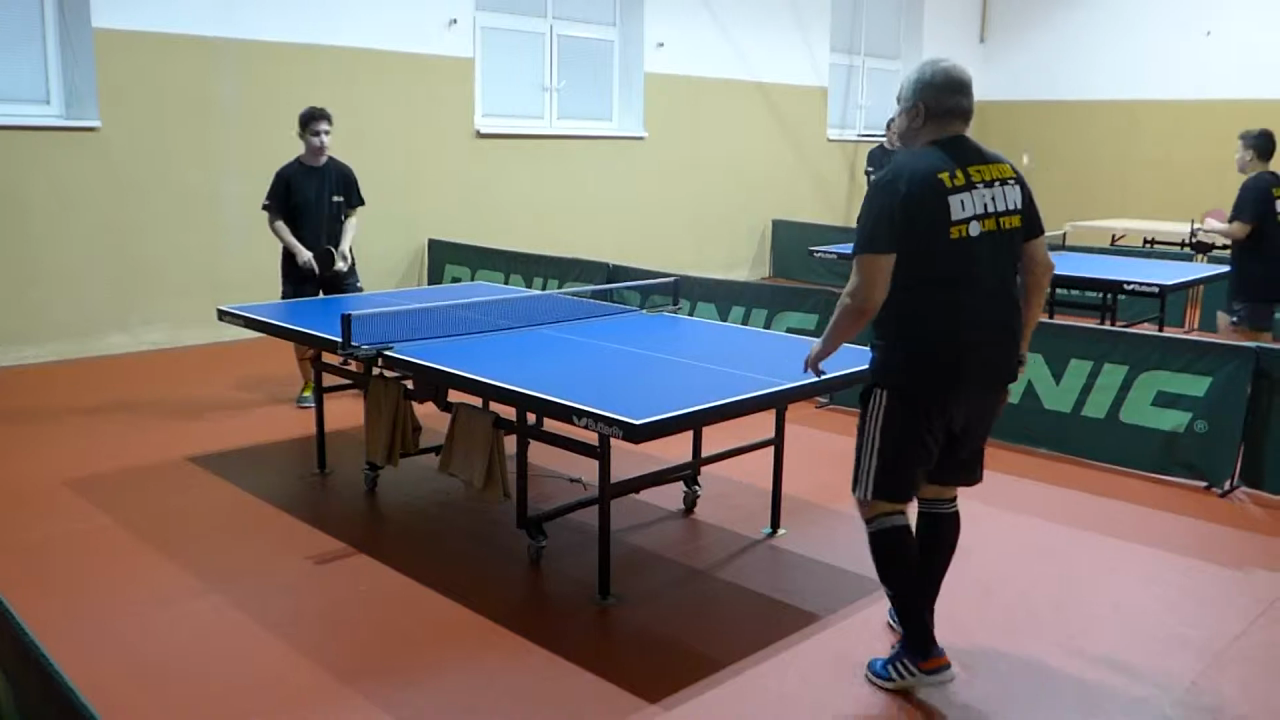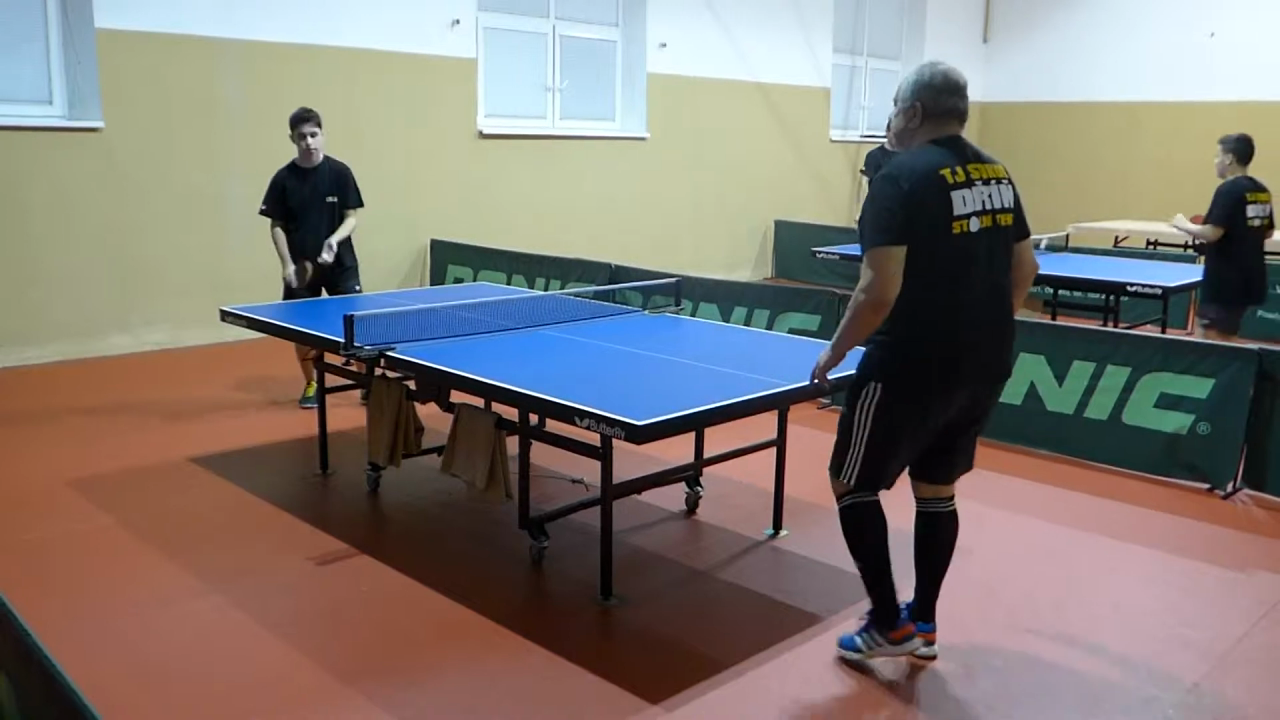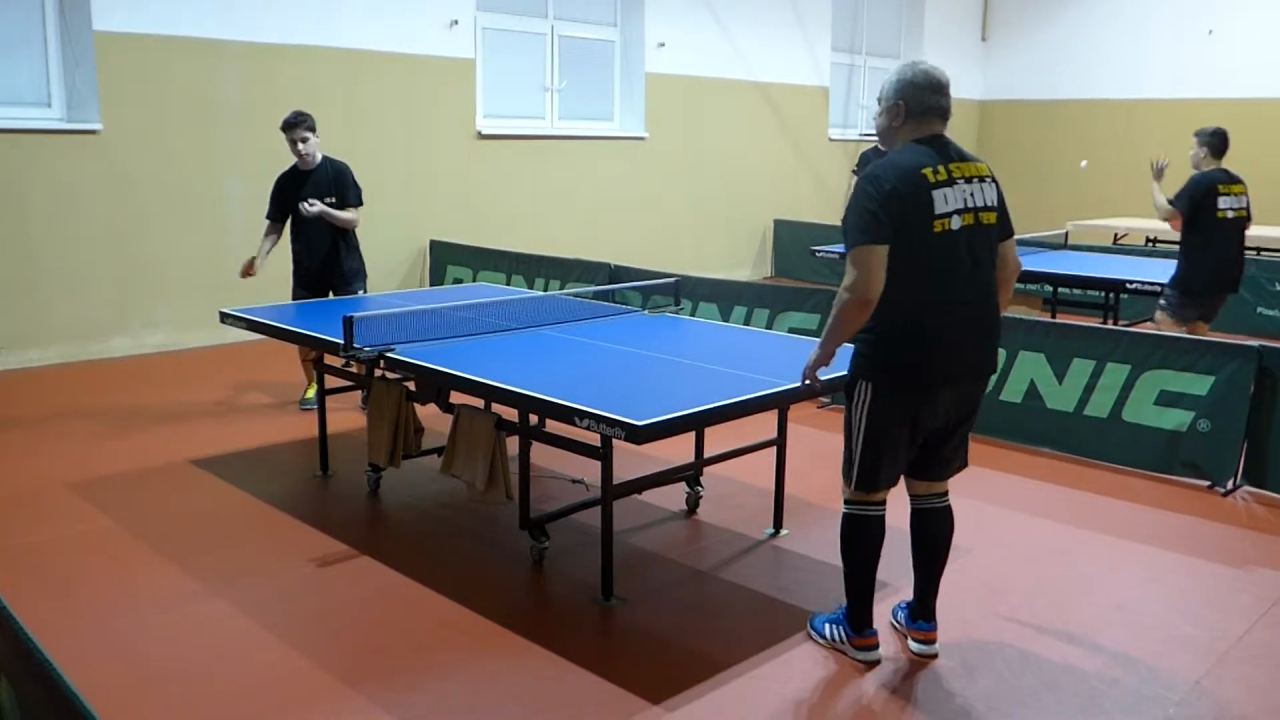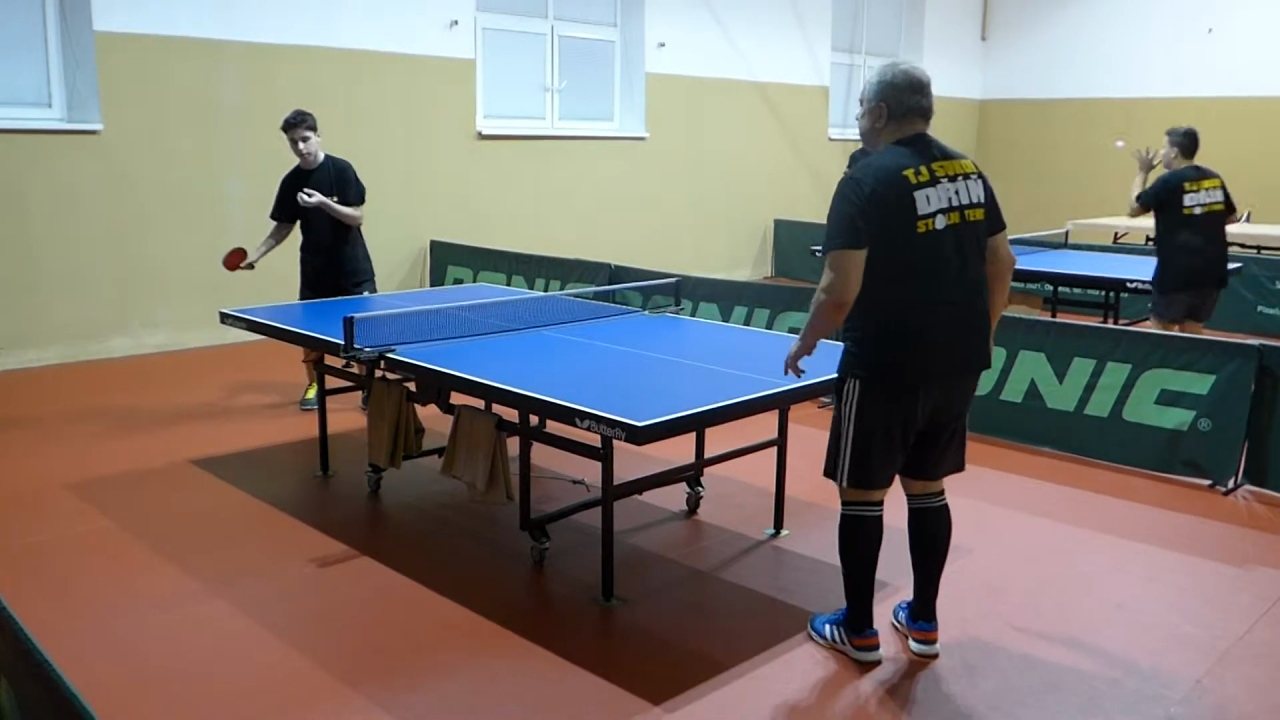
dt=0.2s
person 1, frame 1
left shoulder: (900, 180)
right shoulder: (1007, 175)
left elbow: (865, 295)
right elbow: (1039, 269)
left wrist: (824, 347)
right wrist: (1015, 344)
left hip: (915, 375)
right hip: (986, 371)
left knee: (882, 505)
right knee: (940, 494)
left ankle: (921, 652)
right ankle: (915, 611)
person 1, frame 2
left shoulder: (901, 177)
right shoulder: (997, 175)
left elbow: (878, 291)
right elbow: (1023, 270)
left wrist: (834, 351)
left hip: (908, 369)
right hip: (981, 368)
left knee: (853, 485)
right knee: (936, 491)
left ankle: (888, 622)
right ankle: (922, 620)
person 1, frame 3
left shoulder: (885, 178)
right shoulder: (982, 175)
left elbow: (863, 289)
right elbow: (1007, 269)
left wrist: (823, 350)
left hip: (896, 368)
right hip: (967, 367)
left knee: (863, 495)
right knee: (931, 488)
left ankle: (858, 628)
right ankle: (922, 619)
person 1, frame 4
left shoulder: (867, 180)
right shoulder: (969, 172)
left elbow: (840, 291)
right elbow: (1001, 265)
left wrist: (804, 343)
right wrist: (978, 337)
left hip: (885, 368)
right hip: (956, 364)
left knee: (861, 494)
right knee: (927, 488)
left ankle: (857, 629)
right ankle: (924, 620)
person 2, frame 1
left shoulder: (343, 173)
right shoulder: (287, 175)
left elbow: (351, 216)
right elbow: (274, 220)
left wrist: (345, 247)
right wrist: (298, 250)
left hip: (337, 263)
right hip: (300, 264)
right ankle: (308, 384)
person 2, frame 2
left shoulder: (340, 172)
right shoulder: (283, 178)
left elbow: (351, 217)
right elbow: (276, 225)
left wrist: (335, 240)
right wrist: (287, 262)
left hip: (340, 264)
right hip: (301, 267)
right ankle: (311, 384)
person 2, frame 3
left shoulder: (339, 171)
right shoulder: (285, 181)
left elbow: (353, 219)
right elbow: (275, 226)
left wrist: (323, 211)
right wrist: (259, 257)
left hip: (345, 265)
right hip: (305, 269)
left ankle: (368, 388)
right ankle: (311, 385)
person 2, frame 4
left shoulder: (341, 170)
right shoulder: (291, 181)
left elbow: (357, 217)
right elbow: (283, 226)
left wrist: (323, 202)
right wrist: (256, 254)
left hip: (353, 267)
right hip: (314, 269)
left ankle: (369, 388)
right ankle: (313, 385)
person 3, frame 1
left shoulder: (1253, 186)
left elbow: (1239, 231)
left wrist: (1214, 226)
left hip: (1255, 276)
left knee: (1256, 337)
right knee: (1227, 324)
person 3, frame 2
left shoulder: (1229, 190)
right shoulder: (1262, 191)
left elbow: (1212, 233)
right elbow: (1268, 231)
left wrist: (1185, 225)
left hip: (1227, 280)
right hip: (1248, 277)
left knee: (1217, 339)
right knee: (1206, 332)
person 3, frame 3
left shoulder: (1201, 181)
right shoulder: (1238, 183)
left elbow: (1165, 213)
right elbow: (1245, 223)
left wrist: (1156, 181)
left hip: (1199, 270)
right hip: (1227, 270)
left knee: (1164, 320)
right knee: (1196, 328)
person 3, frame 4
left shoulder: (1170, 181)
right shoulder: (1214, 178)
left elbow: (1134, 209)
right elbow: (1231, 217)
left wrist: (1142, 172)
left hip: (1178, 268)
right hip: (1212, 267)
left knee: (1159, 327)
right knee: (1192, 329)
